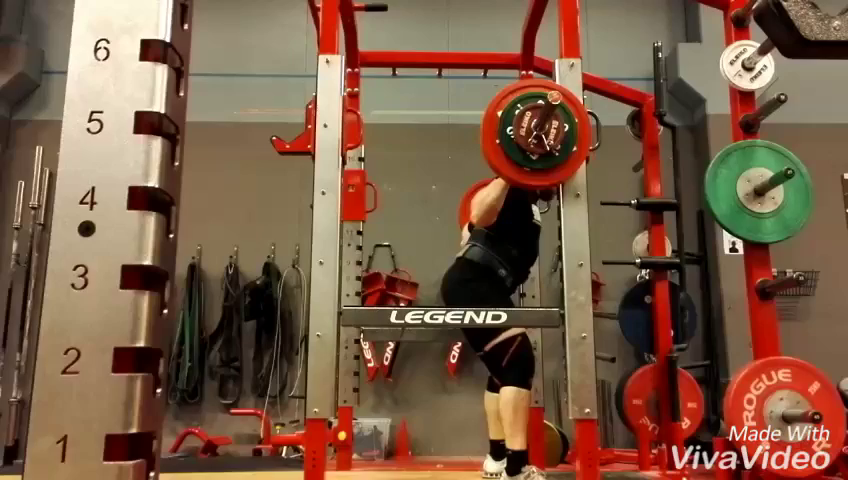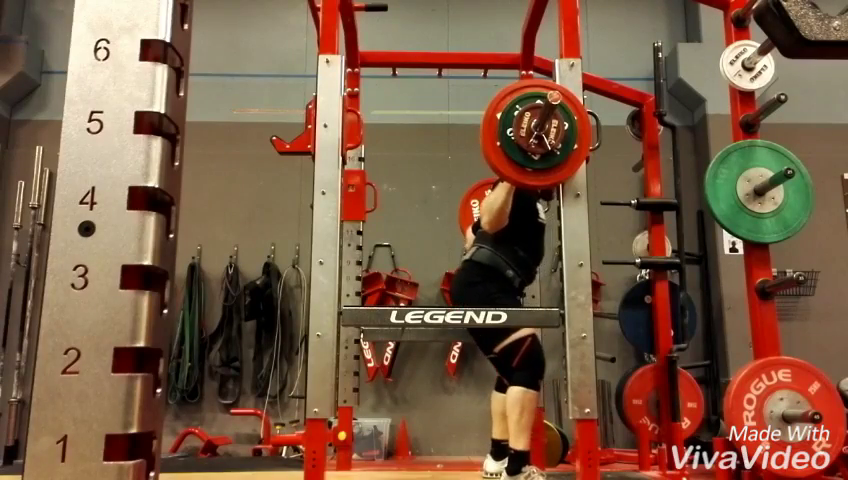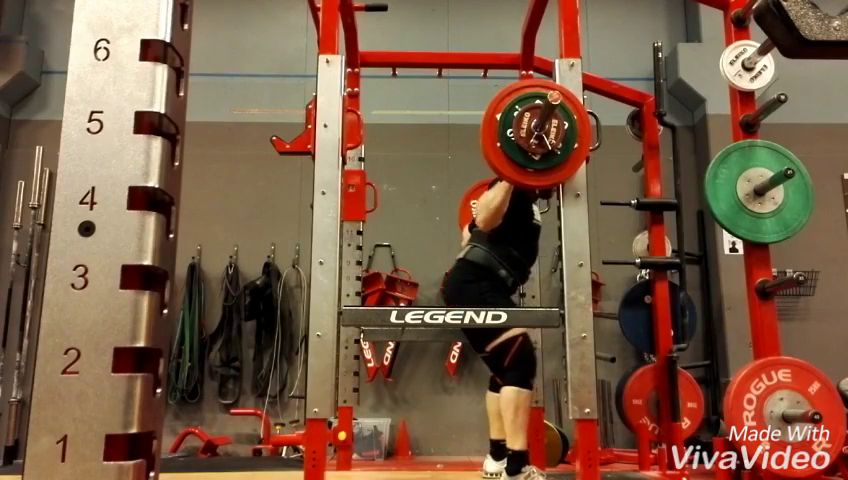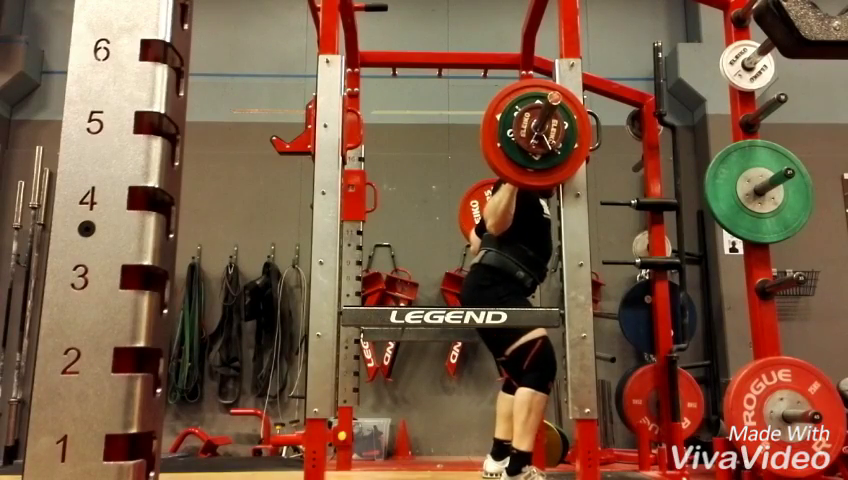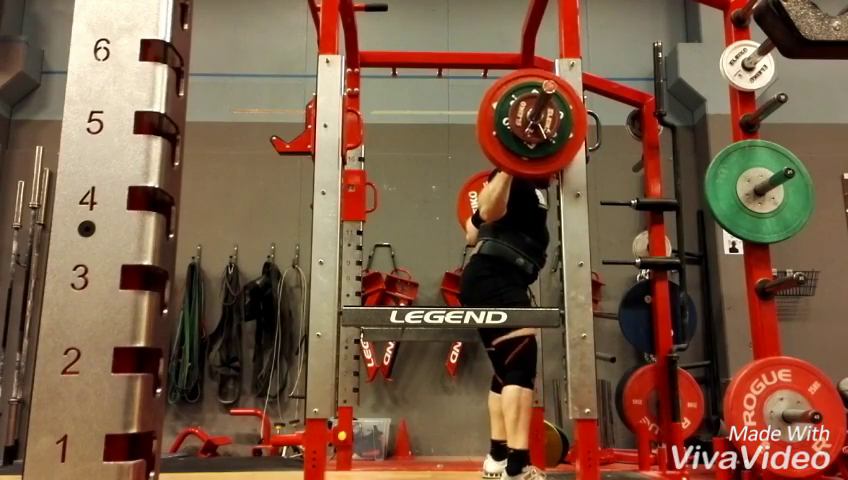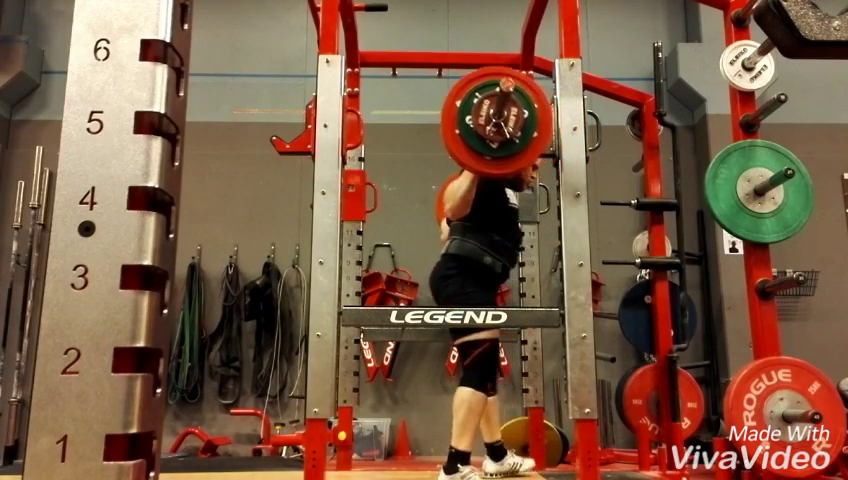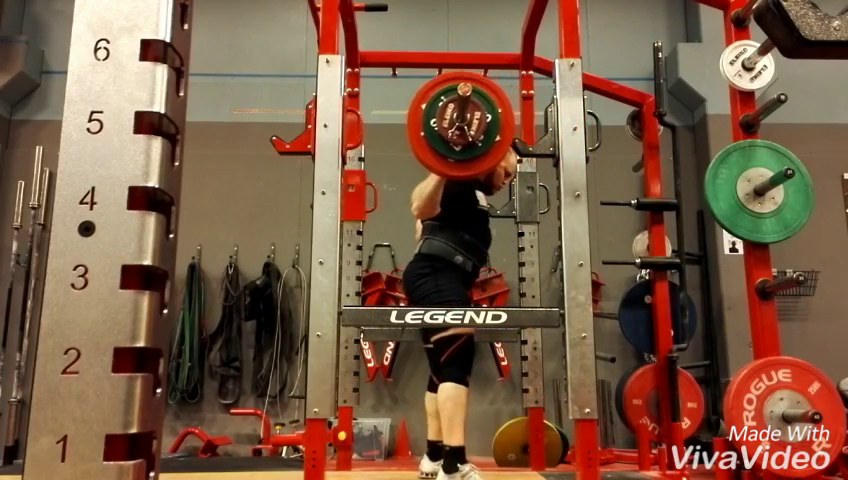
dt=0.7s
person 1, frame 1
left shoulder: (523, 198)
right shoulder: (517, 190)
left elbow: (469, 232)
right elbow: (480, 215)
left hip: (477, 285)
right hip: (473, 284)
left knee: (505, 368)
right knee: (518, 364)
person 1, frame 2
left shoulder: (524, 197)
right shoulder: (521, 190)
left elbow: (473, 235)
right elbow: (491, 221)
left hip: (487, 287)
right hip: (482, 286)
left knee: (514, 369)
right knee: (529, 364)
person 1, frame 3
left shoulder: (523, 199)
right shoulder: (517, 191)
left elbow: (470, 232)
right elbow: (485, 218)
right wrist: (510, 177)
left hip: (477, 286)
right hip: (474, 285)
left knee: (506, 368)
right knee: (519, 364)
person 1, frame 4
left shoulder: (528, 196)
right shoulder: (523, 189)
left elbow: (476, 241)
right elbow: (495, 224)
right wrist: (511, 179)
left hip: (493, 290)
right hip: (493, 289)
left knee: (521, 372)
right knee: (540, 365)
person 1, frame 5
left shoulder: (523, 187)
right shoulder: (519, 180)
left elbow: (472, 233)
right elbow: (490, 210)
left hip: (492, 280)
right hip: (494, 279)
left knee: (507, 368)
right knee: (521, 366)
person 1, frame 6
left shoulder: (497, 189)
right shoulder: (490, 181)
left elbow: (447, 231)
right elbow: (454, 209)
left hip: (470, 281)
right hip: (463, 279)
left knee: (485, 366)
right knee: (480, 366)
person 1, frame 7
left shoulder: (471, 192)
right shoulder: (461, 182)
left elbow: (424, 226)
right elbow: (421, 208)
left hip: (439, 279)
right hip: (436, 276)
left knee: (445, 368)
right knee: (458, 360)
